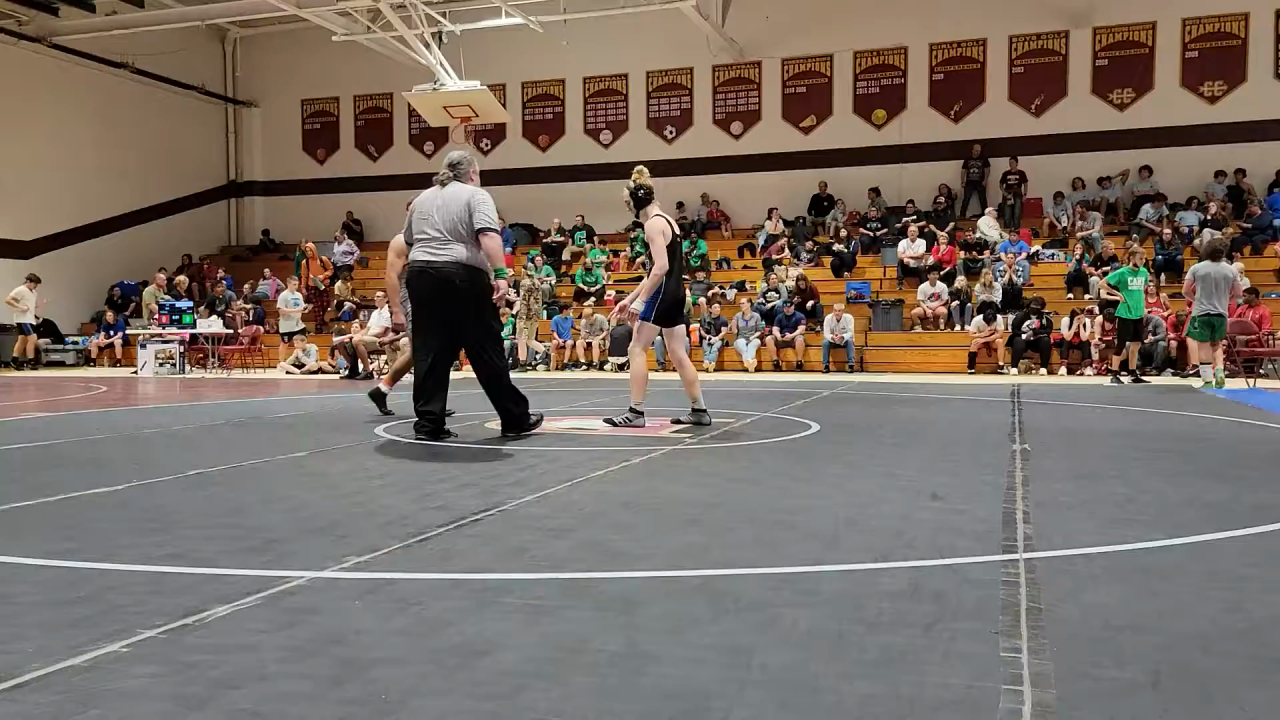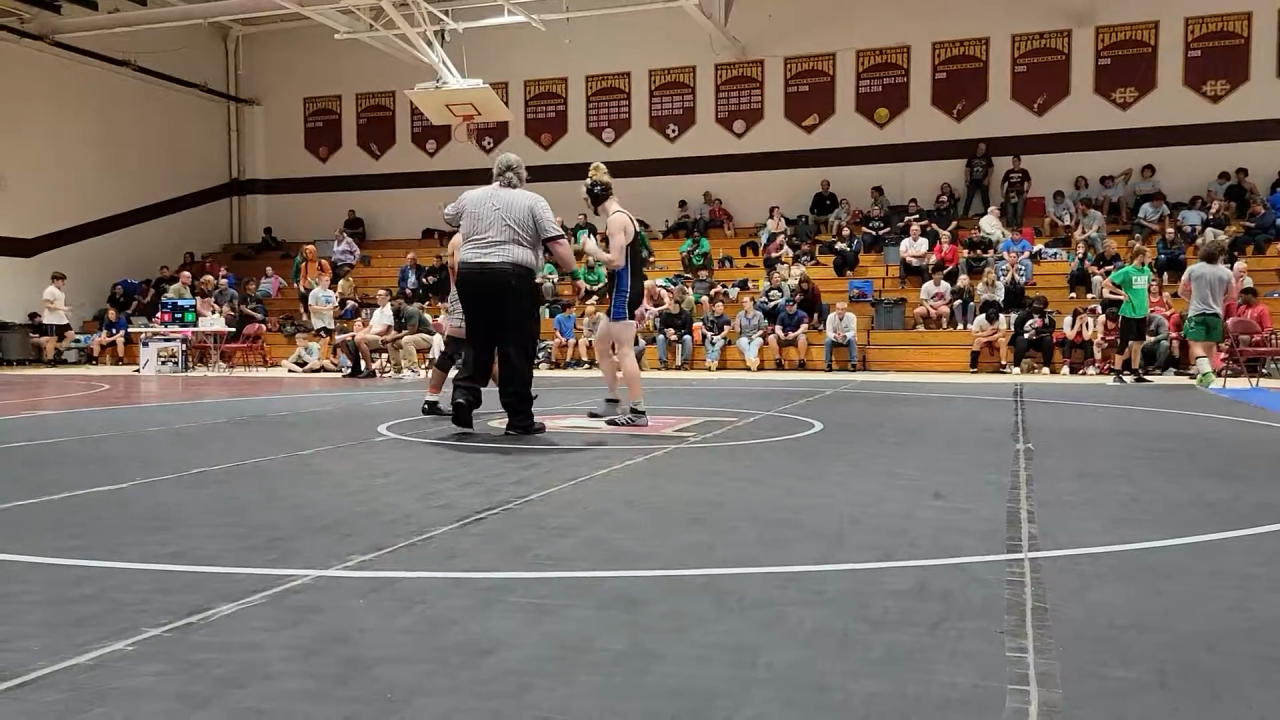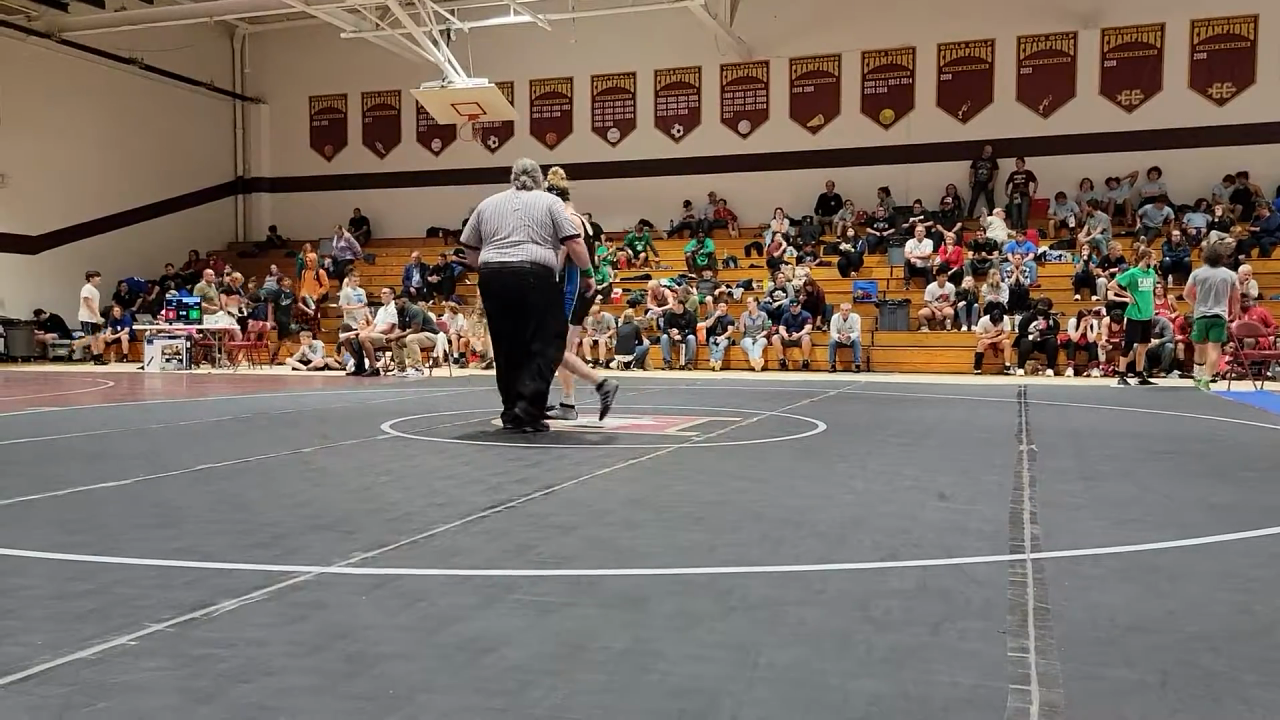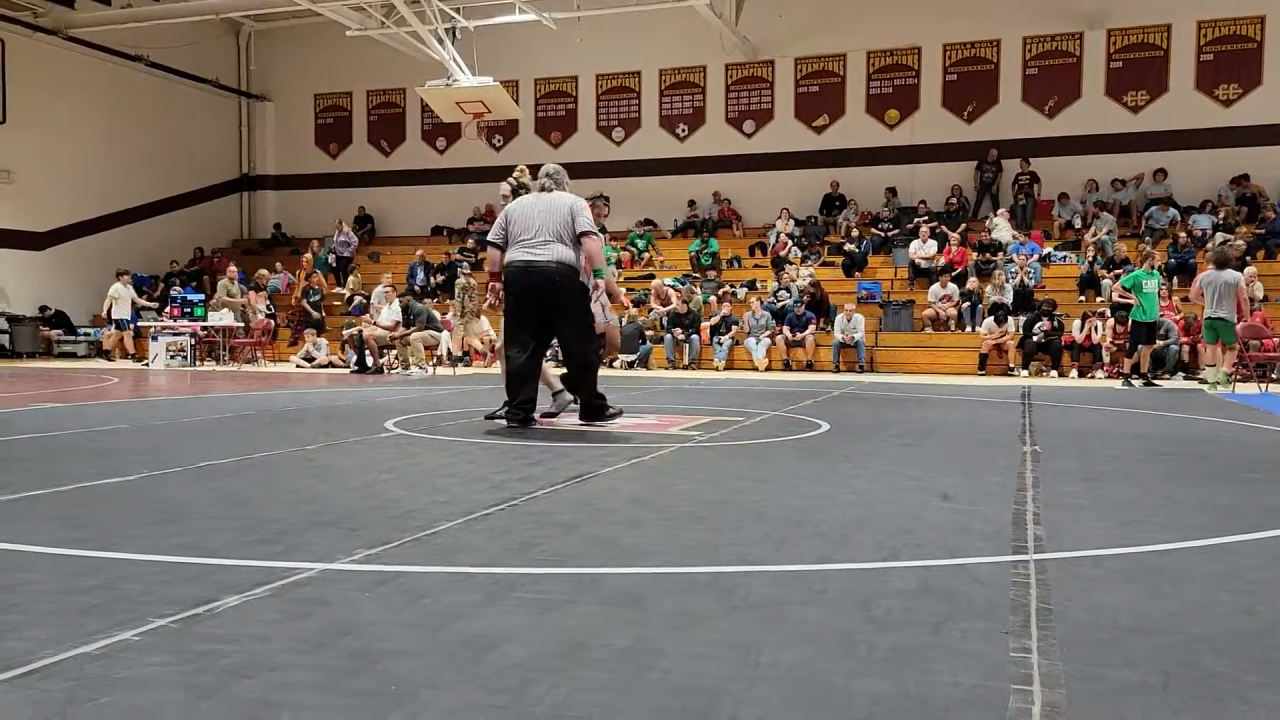
dt=0.4s
person 1, frame 1
left shoulder: (422, 199)
right shoulder: (476, 196)
left elbow: (408, 242)
right elbow: (488, 237)
right wrist: (501, 275)
left hip: (422, 278)
right hip: (463, 279)
left knee: (429, 354)
right knee: (486, 352)
left ankle: (428, 423)
right ankle: (515, 419)
person 1, frame 2
left shoulder: (469, 198)
right shoulder: (532, 201)
left elbow: (449, 217)
right elbow: (557, 242)
right wrist: (575, 275)
left hip: (471, 276)
right hip: (512, 279)
left knee: (478, 342)
right knee: (517, 348)
left ankle: (464, 395)
right ankle: (520, 419)
person 1, frame 3
left shoulder: (488, 204)
right shoulder: (550, 202)
left elbow: (469, 245)
right elbow: (573, 241)
left wrist: (489, 266)
right wrist: (587, 273)
left hip: (494, 279)
right hip: (534, 279)
left knee: (508, 348)
right knee: (545, 343)
left ankle: (512, 413)
right ankle: (527, 405)
person 1, frame 4
left shoulder: (515, 206)
right shoulder: (574, 203)
left elbow: (494, 246)
right elbow: (590, 239)
left wrist: (496, 278)
right wrist: (599, 274)
left hip: (518, 278)
right hip: (558, 278)
left knee: (521, 347)
right knee: (579, 344)
left ankle: (518, 412)
right ankle: (593, 406)
person 2, frame 1
left shoulder: (653, 223)
right shoulder: (668, 221)
left elbow: (660, 267)
left wrist: (639, 299)
right wrist: (633, 297)
left hip: (661, 293)
right hip: (676, 292)
left knee: (637, 350)
right knee: (678, 355)
left ankle: (636, 412)
right ankle: (700, 410)
person 2, frame 2
left shoulder: (615, 219)
right shoulder: (624, 217)
left elbow: (615, 261)
left wrist: (591, 249)
right wrist: (639, 300)
left hip: (622, 291)
right hip: (630, 289)
left knee: (622, 351)
right knee: (601, 343)
left ankle: (638, 411)
right ankle: (612, 400)
person 2, frame 3
left shoulder: (567, 221)
right shoulder: (579, 221)
left elbow: (557, 259)
left hip: (572, 292)
right hip: (581, 291)
left knee: (560, 351)
right knee: (564, 349)
left ankle: (603, 385)
right ankle: (567, 405)
person 2, frame 4
left shoulder: (530, 222)
right shoulder: (517, 220)
left elbow: (519, 261)
left wrist: (506, 229)
right wrist: (502, 287)
left hip: (529, 292)
right hip: (522, 292)
left knee: (510, 349)
right knee: (523, 349)
left ankle: (515, 403)
right ankle: (558, 394)
